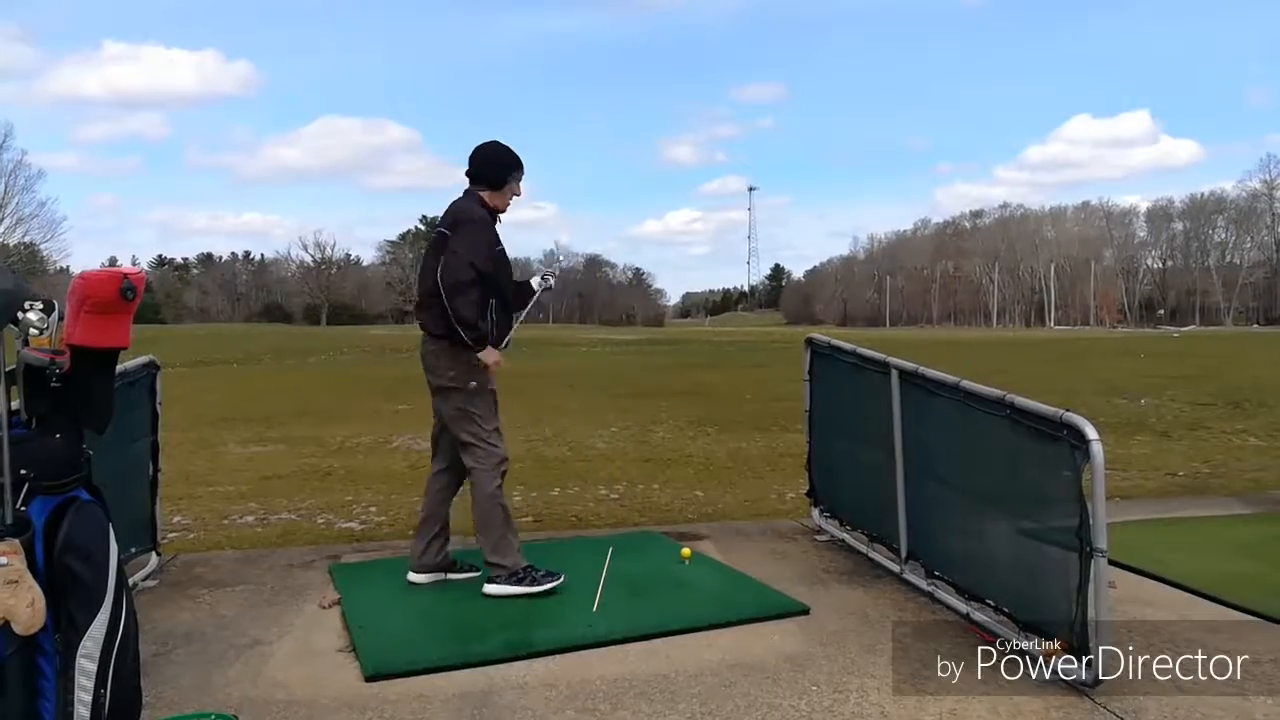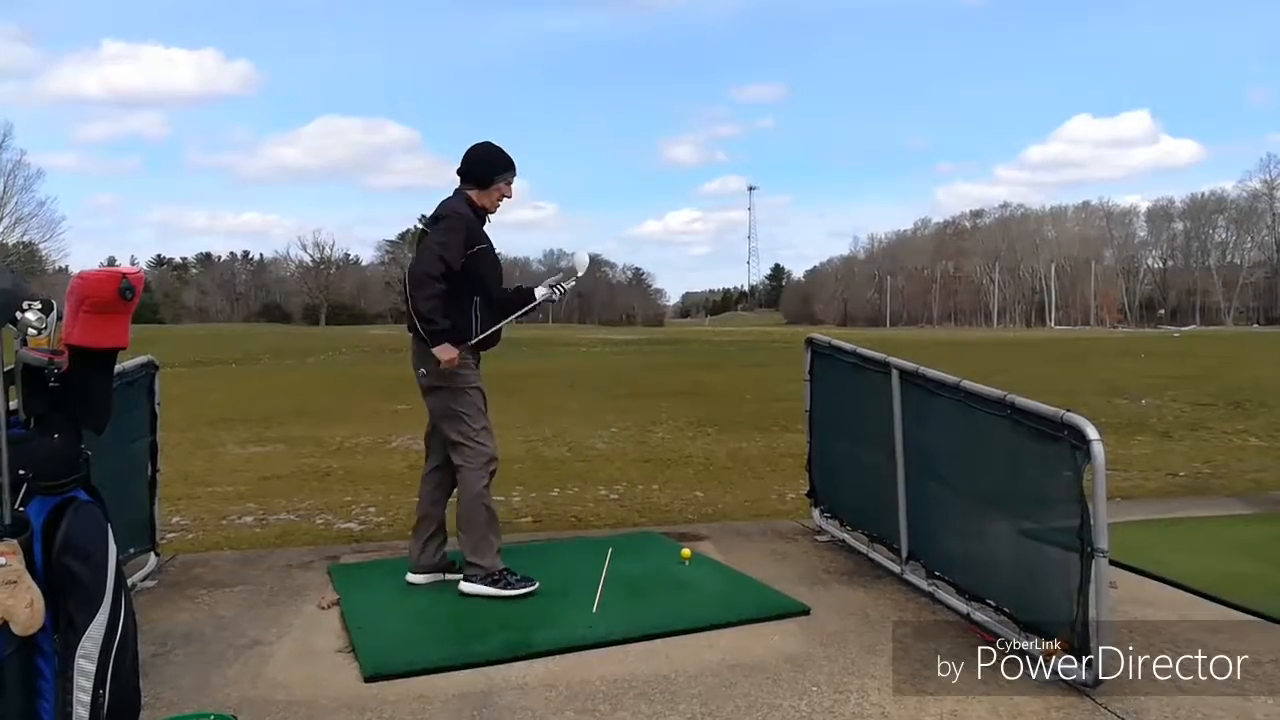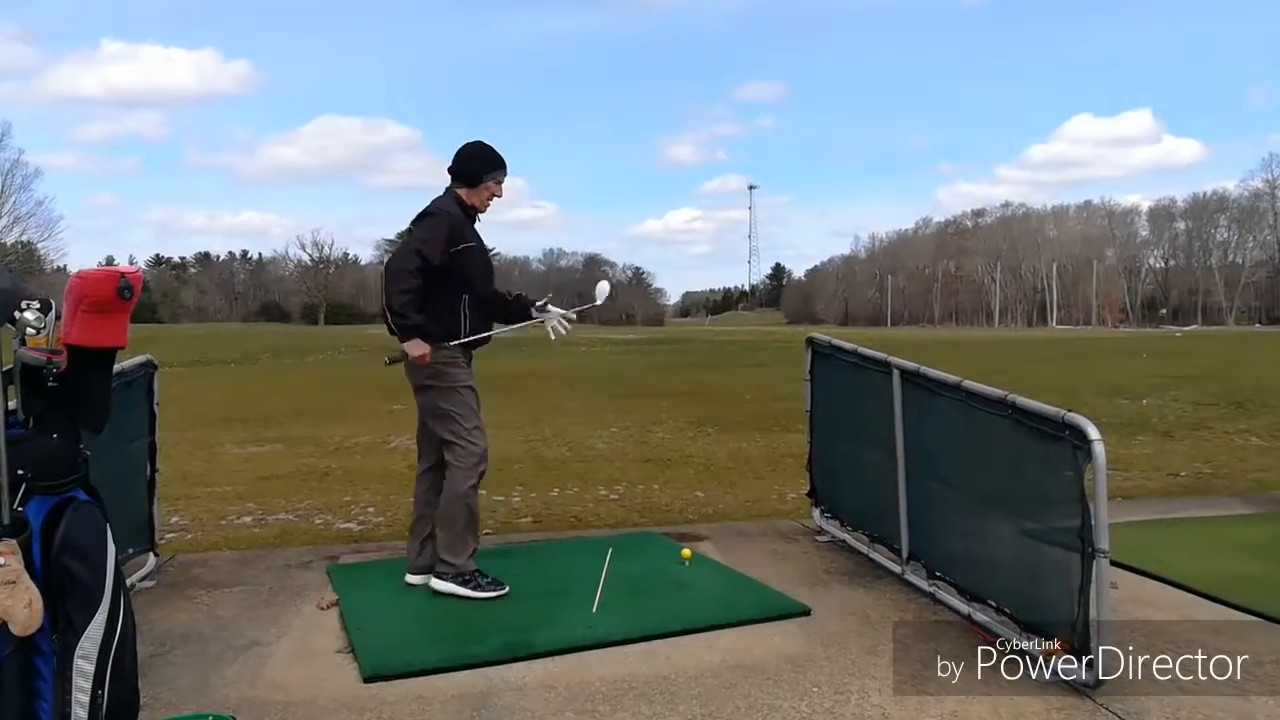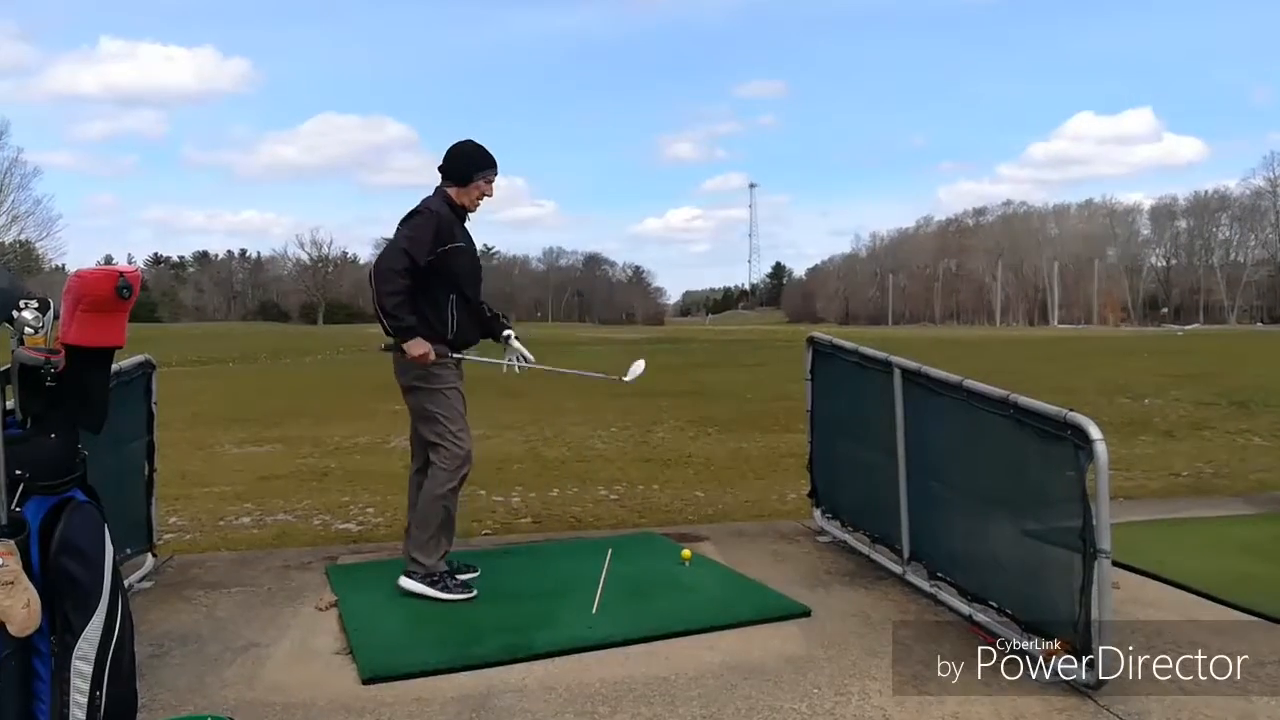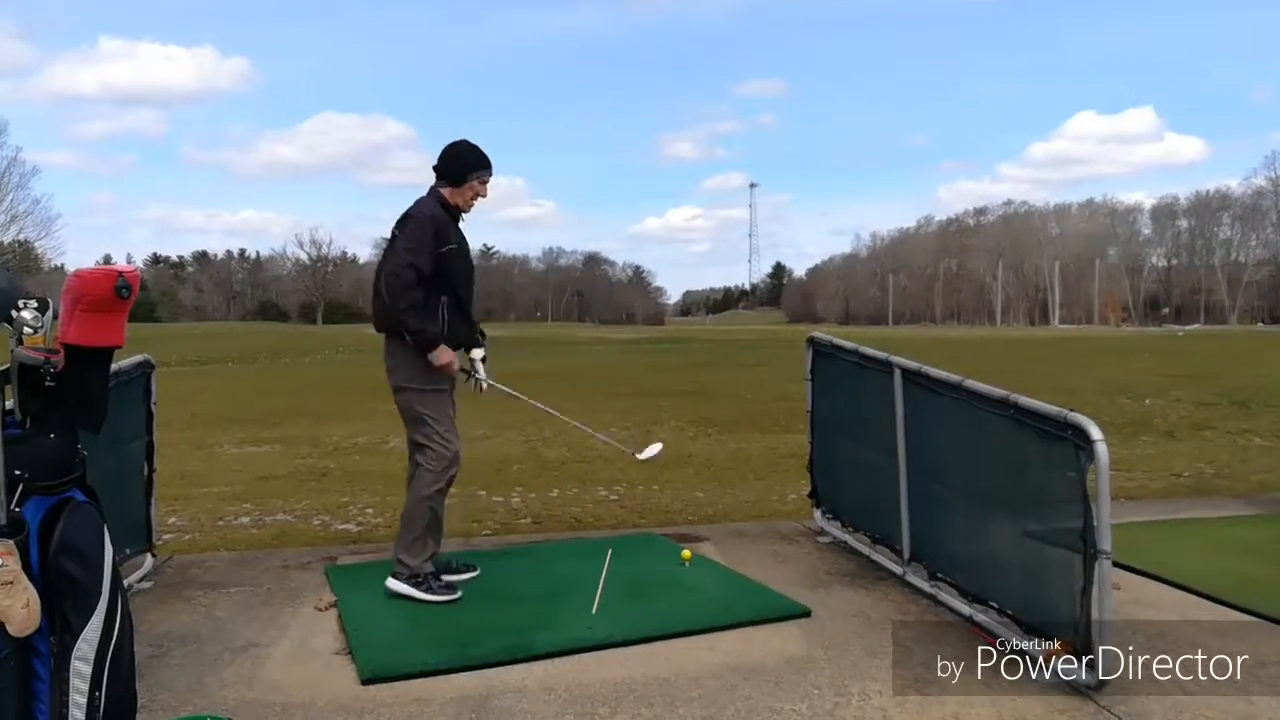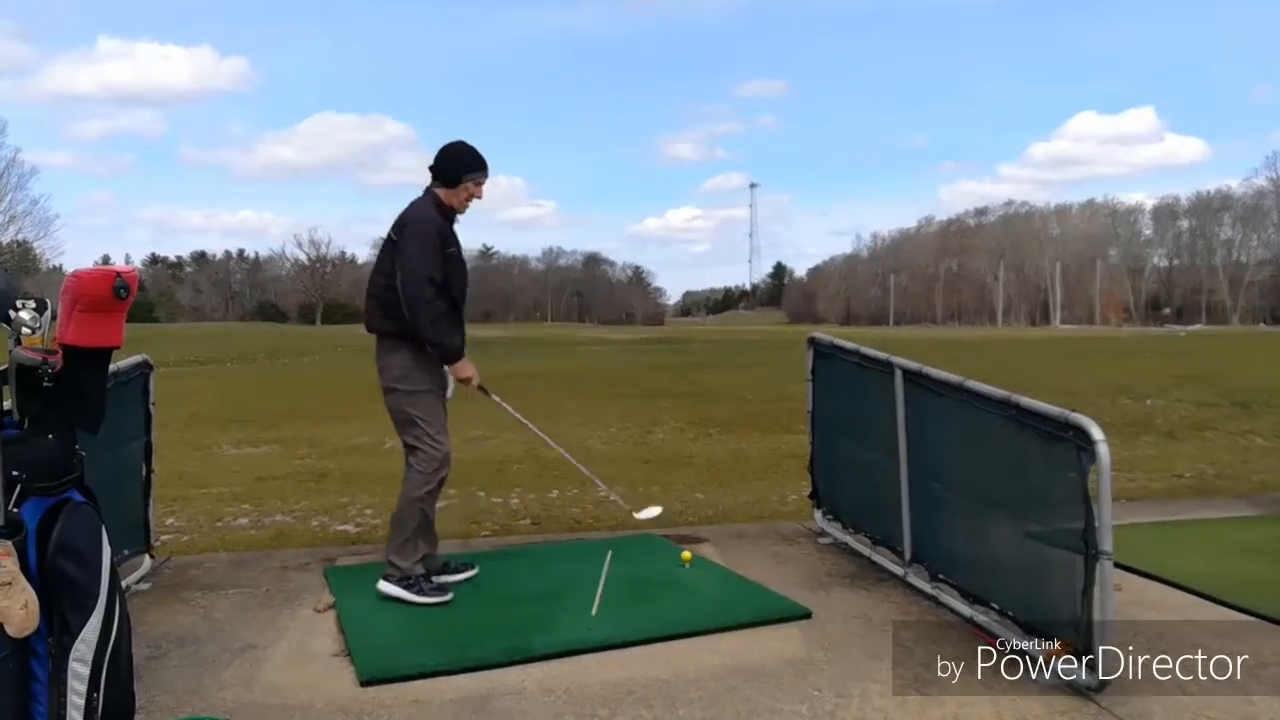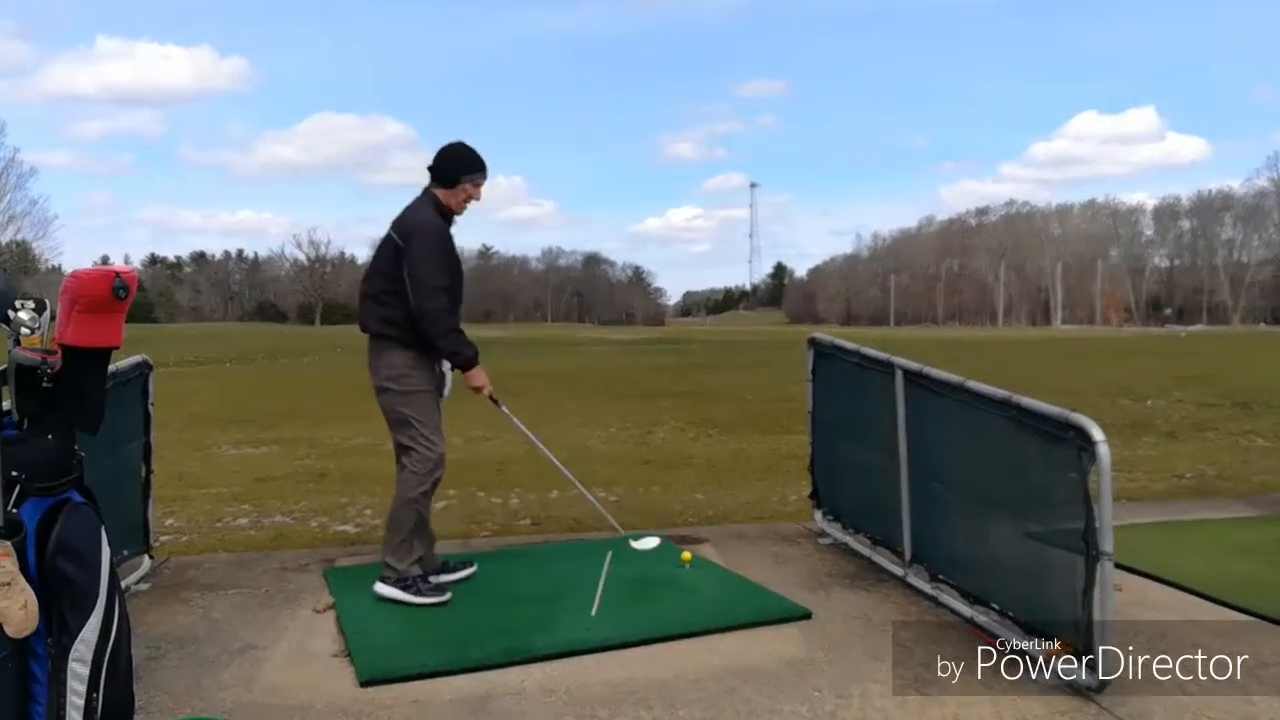
dt=0.1s
person 1, frame 1
left shoulder: (468, 221)
right shoulder: (471, 220)
right elbow: (453, 284)
left wrist: (529, 287)
right wrist: (480, 345)
left hip: (451, 356)
right hip: (458, 358)
left knee: (450, 457)
right knee: (487, 455)
left ankle: (428, 560)
right ankle: (504, 567)
person 1, frame 2
left shoulder: (464, 223)
right shoulder: (455, 219)
left elbow: (483, 295)
right elbow: (422, 277)
left wrist: (535, 293)
right wrist: (440, 339)
left hip: (446, 356)
right hip: (447, 356)
left knee: (443, 457)
right knee: (476, 455)
left ankle: (426, 561)
right ankle: (482, 568)
person 1, frame 3
left shoulder: (460, 224)
right shoulder: (441, 217)
left elbow: (479, 296)
right elbow: (399, 271)
left wrist: (533, 308)
right wrist: (410, 334)
left hip: (449, 353)
right hip: (438, 357)
left knee: (438, 457)
right knee: (467, 452)
left ankle: (425, 561)
right ankle: (454, 566)
person 1, frame 4
left shoulder: (452, 226)
right shoulder: (431, 217)
left elbow: (463, 299)
right elbow: (387, 273)
left wrist: (503, 333)
right wrist: (408, 335)
left hip: (437, 355)
right hip: (425, 355)
left knee: (430, 456)
right knee: (452, 454)
left ankle: (422, 559)
right ankle: (425, 567)
person 1, frame 5
left shoulder: (445, 224)
right shoulder: (425, 219)
right elbow: (399, 286)
left wrist: (473, 345)
right wrist: (433, 344)
left hip: (428, 356)
right hip: (417, 357)
left knee: (429, 457)
right knee: (440, 455)
left ankle: (424, 559)
right ankle: (410, 569)
person 1, frame 6
left shoulder: (438, 224)
right shoulder: (424, 222)
right elbow: (416, 296)
left wrist: (454, 355)
right wrist: (455, 356)
left hip: (421, 357)
right hip: (409, 358)
left knee: (424, 458)
right knee: (431, 456)
left ankle: (421, 560)
right ankle: (401, 571)
person 1, frame 7
left shoulder: (426, 222)
right shoulder: (425, 226)
right elbow: (431, 304)
left wrist: (445, 359)
right wrist: (467, 361)
left hip: (411, 355)
right hip: (401, 357)
left knee: (419, 459)
right knee: (425, 458)
left ankle: (420, 561)
right ankle: (398, 572)
